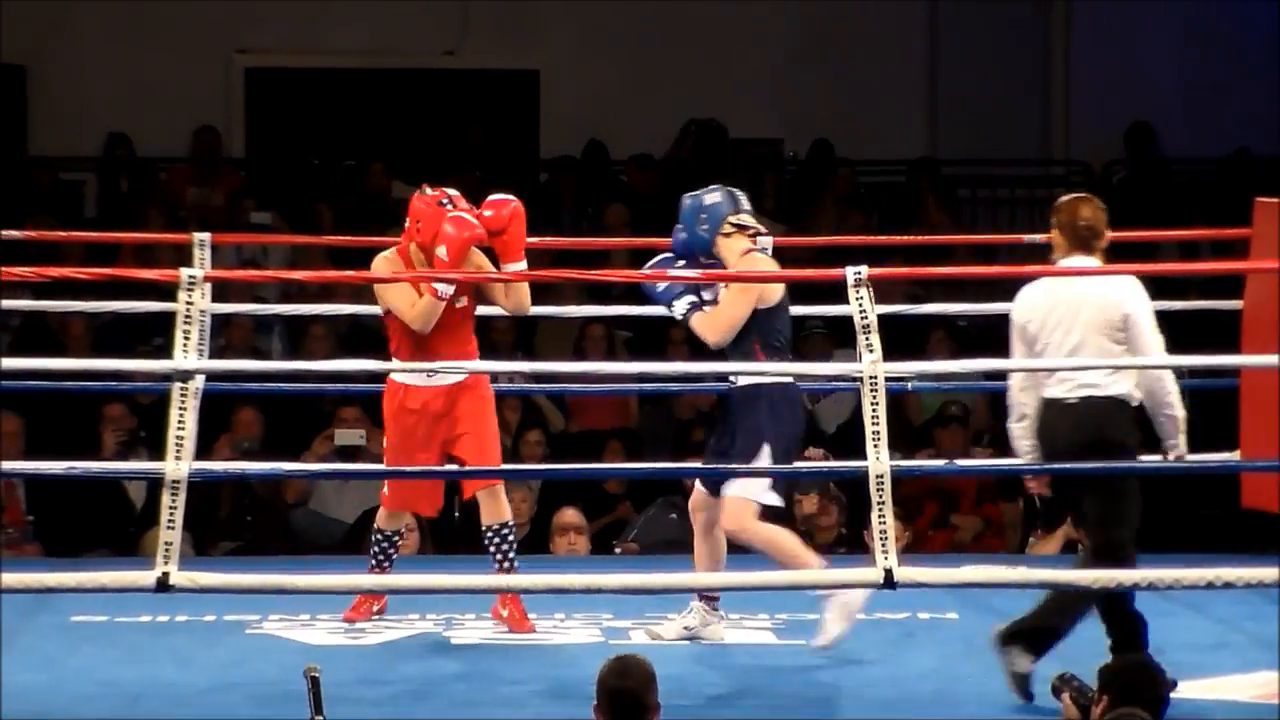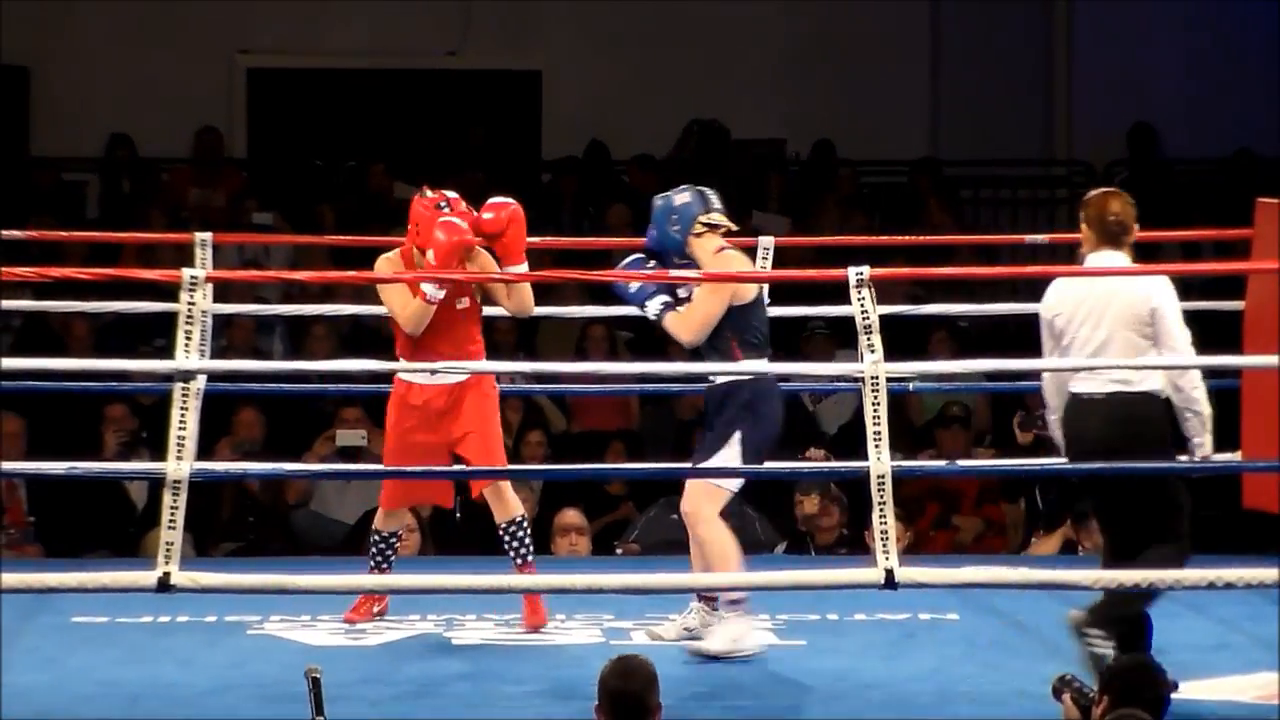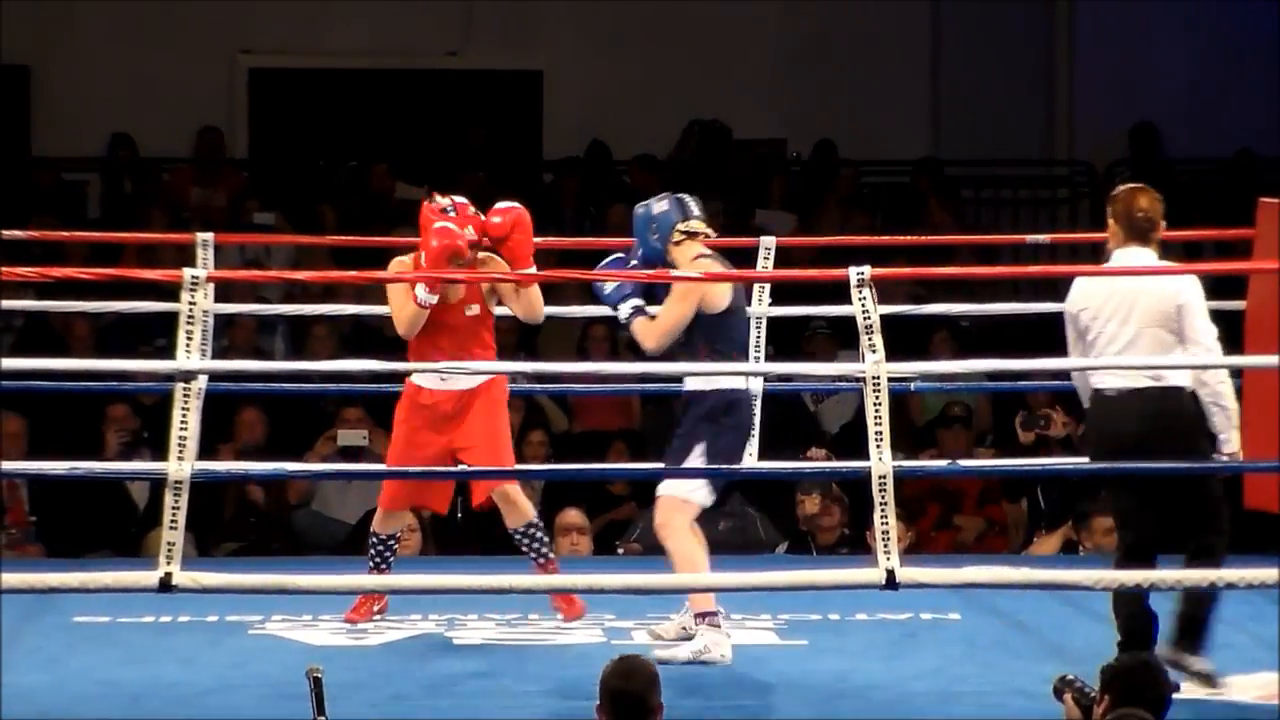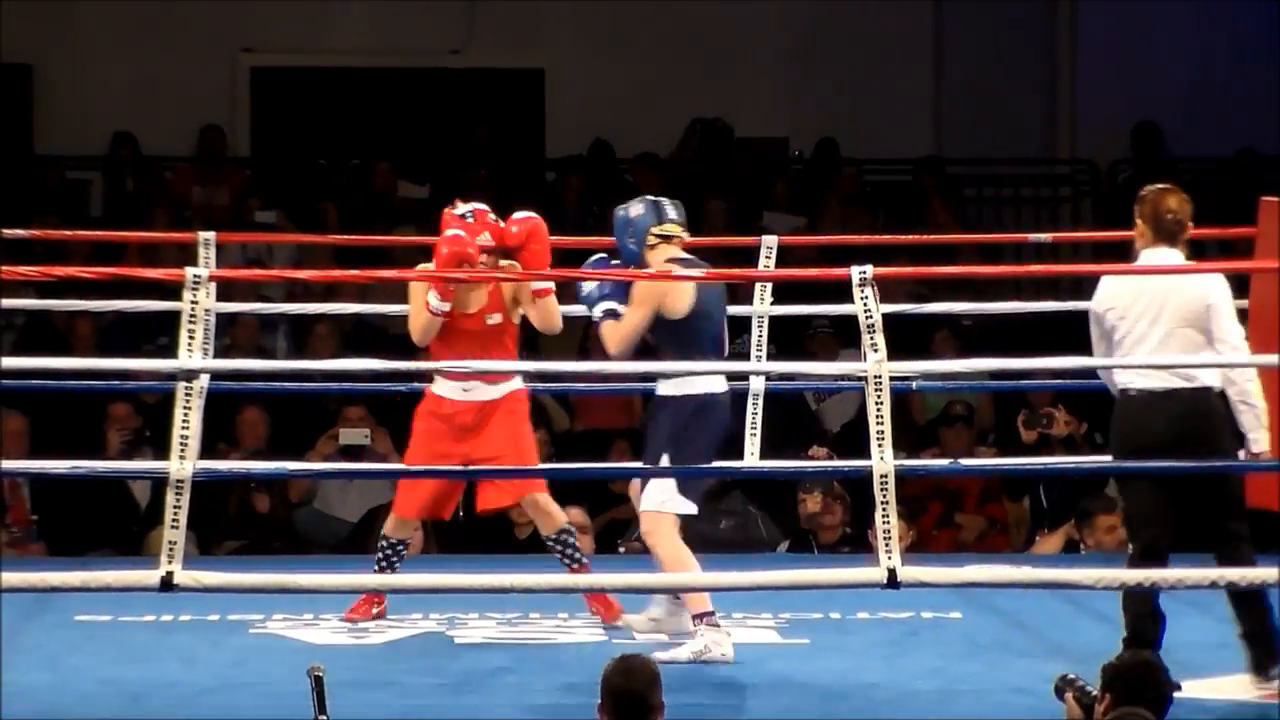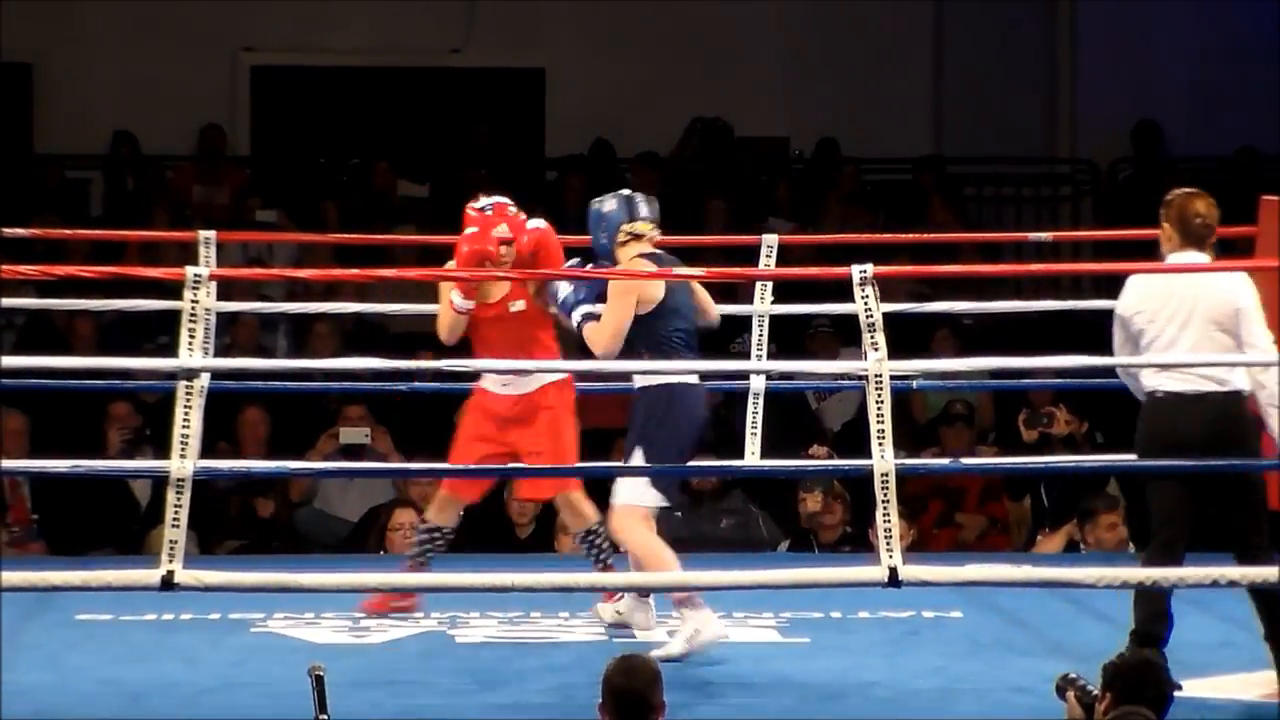
dt=0.1s
person 1, frame 1
left shoulder: (1032, 295)
right shoulder: (1124, 288)
left elbow: (1021, 384)
right elbow: (1155, 371)
left wrist: (1030, 458)
right wrist: (1176, 436)
left hip: (1057, 425)
right hip: (1108, 423)
left knee: (1106, 545)
right knee: (1112, 553)
left ankle: (1132, 658)
right ankle: (1023, 638)
person 1, frame 2
left shoulder: (1059, 291)
right shoulder: (1151, 285)
left elbow: (1052, 379)
right elbow: (1181, 367)
left wrist: (1068, 441)
right wrist: (1201, 437)
left hip: (1084, 421)
right hip: (1138, 418)
left knee: (1122, 543)
right knee: (1169, 541)
left ankle: (1130, 657)
right ankle: (1103, 622)
person 1, frame 3
left shoulder: (1085, 286)
right shoulder: (1179, 281)
left elbow: (1079, 369)
right elbow: (1208, 362)
right wrist: (1228, 434)
left hip: (1109, 418)
right hip: (1169, 414)
left knee: (1134, 544)
right knee: (1207, 535)
left ankle: (1135, 659)
right ankle: (1185, 641)
person 1, frame 4
left shoulder: (1110, 286)
right shoulder: (1206, 281)
left elbow: (1105, 367)
right elbow: (1235, 361)
left hip: (1133, 419)
right hip: (1195, 414)
left knee: (1147, 545)
right knee: (1231, 537)
person 1, frame 5
left shoulder: (1137, 287)
right shoulder: (1235, 285)
left elbow: (1129, 370)
left hip: (1162, 421)
right hip: (1223, 418)
left knee: (1166, 543)
left ankle: (1144, 653)
person 2, frame 1
left shoulder: (754, 266)
right shoulder: (741, 268)
left elbow: (716, 333)
left wrist: (681, 296)
right wrist: (693, 286)
left hip: (768, 402)
right hip: (747, 401)
left knee: (737, 520)
right knee: (702, 508)
left ankle: (838, 588)
right ankle: (704, 614)
person 2, frame 2
left shoulder: (726, 262)
right shoulder: (719, 265)
left elbow: (692, 333)
left wrist: (652, 298)
right wrist: (668, 290)
left hip: (748, 399)
right hip: (734, 398)
left knee: (696, 507)
right knee: (698, 506)
left ankle: (738, 620)
right ankle: (705, 611)
person 2, frame 3
left shoulder: (693, 273)
right shoulder: (716, 269)
left elbow: (654, 341)
left wrist: (627, 300)
left hip: (715, 405)
right hip: (721, 403)
left knee: (671, 519)
right knee: (674, 506)
left ankle: (713, 636)
right ankle: (697, 614)
person 2, frame 4
left shoulder: (658, 277)
right shoulder: (699, 272)
left elbow: (618, 346)
left wrist: (603, 302)
left hip: (687, 408)
right hip: (703, 404)
left knee: (657, 528)
right knee: (642, 491)
left ankle: (710, 635)
right ankle: (668, 605)
person 2, frame 5
left shoulder: (634, 274)
right shoulder: (669, 267)
left elbow: (605, 345)
right elbow: (710, 316)
left wrist: (579, 308)
left hip: (666, 403)
right hip: (682, 401)
left knee: (629, 527)
right knee: (629, 499)
left ankle: (696, 618)
right ankle: (637, 600)
person 3, frame 1
left shoulder: (470, 258)
right shoulder: (388, 263)
left elbow: (519, 306)
right elbow: (419, 321)
left wrist: (511, 248)
right wrist: (445, 265)
left hip: (466, 386)
right hip: (411, 391)
left knee: (490, 484)
right knee: (397, 498)
left ankle: (507, 598)
right ankle: (375, 590)
person 3, frame 2
left shoulder: (473, 259)
right shoulder: (391, 264)
left elbow: (522, 307)
right elbow: (411, 323)
left wrist: (512, 251)
right wrist: (438, 269)
left hip: (470, 385)
right hip: (416, 391)
left knee: (495, 483)
right knee: (395, 497)
left ankle: (528, 587)
right ankle: (375, 592)
person 3, frame 3
left shoulder: (488, 266)
right shoulder: (404, 268)
left elbow: (532, 314)
right elbow: (406, 327)
left wrist: (520, 256)
right wrist: (432, 275)
left hip: (479, 393)
right hip: (425, 395)
left knee: (503, 489)
right knee: (393, 499)
left ankle: (555, 580)
right ankle: (372, 594)
person 3, frame 4
left shoulder: (509, 275)
right shoulder: (427, 277)
left elbow: (550, 325)
right elbow: (420, 336)
left wrist: (537, 267)
right wrist: (445, 282)
left hip: (503, 402)
right hip: (447, 406)
left knee: (533, 497)
right knee: (409, 506)
left ankle: (589, 585)
right ankle: (375, 594)
person 3, frame 5
left shoulder: (531, 270)
right shoulder: (461, 274)
right elbow: (449, 334)
left wrist: (550, 265)
right wrist: (464, 286)
left hip: (543, 394)
right hip: (491, 396)
left knee: (564, 490)
right knee: (451, 493)
